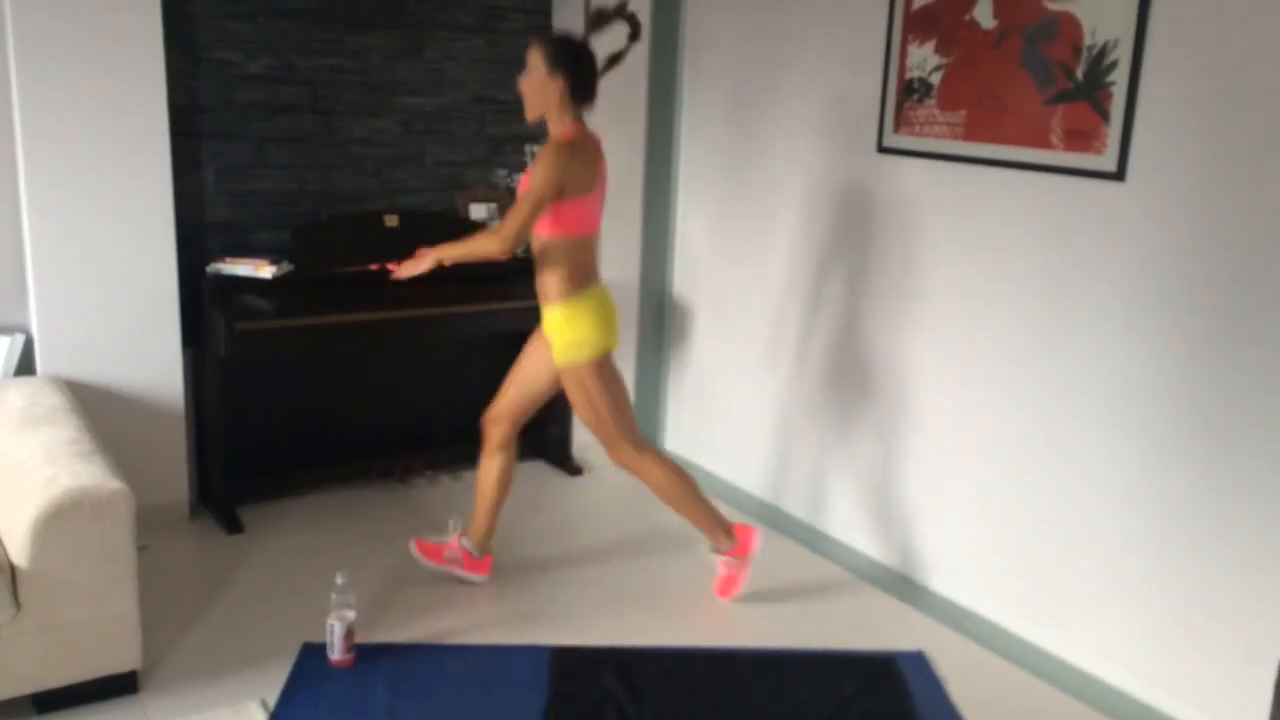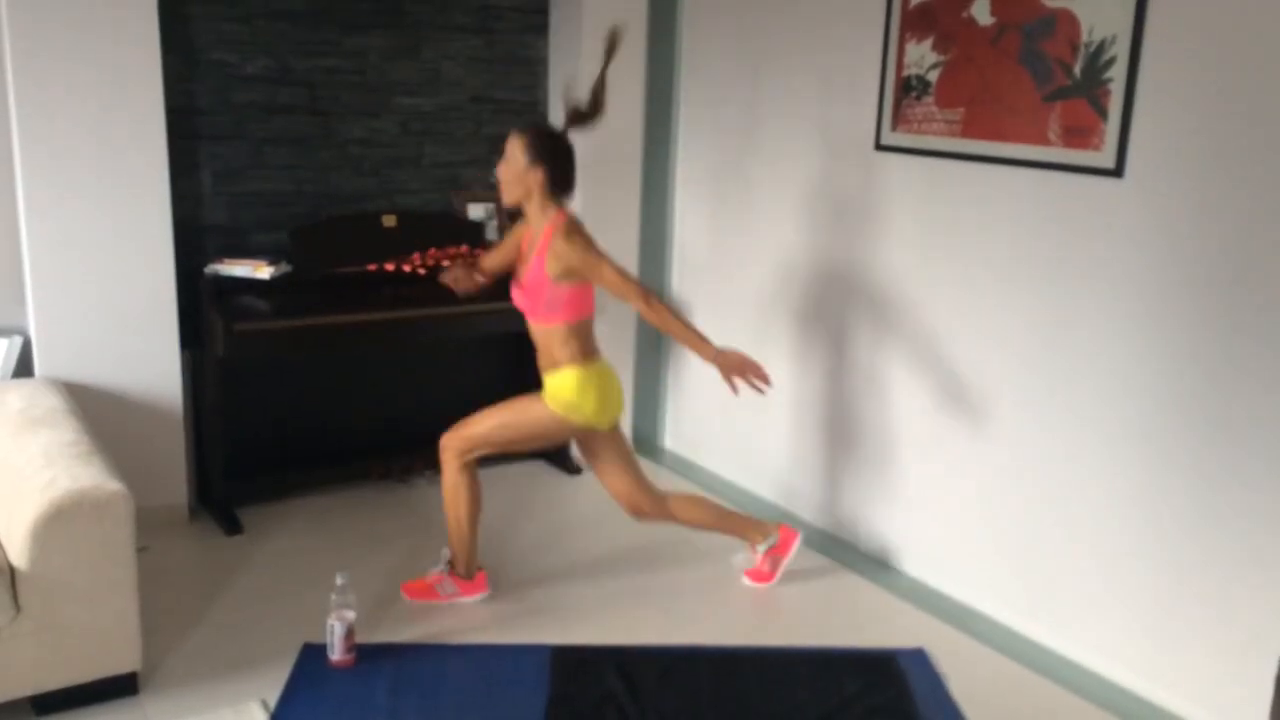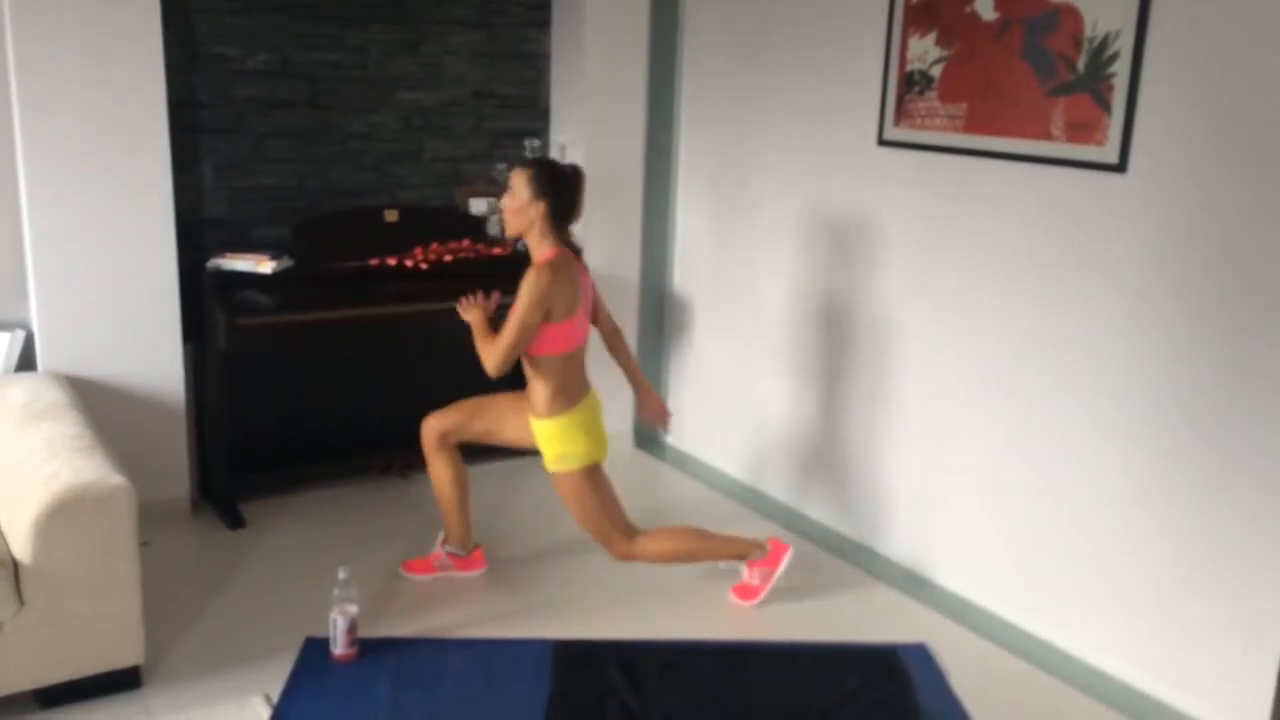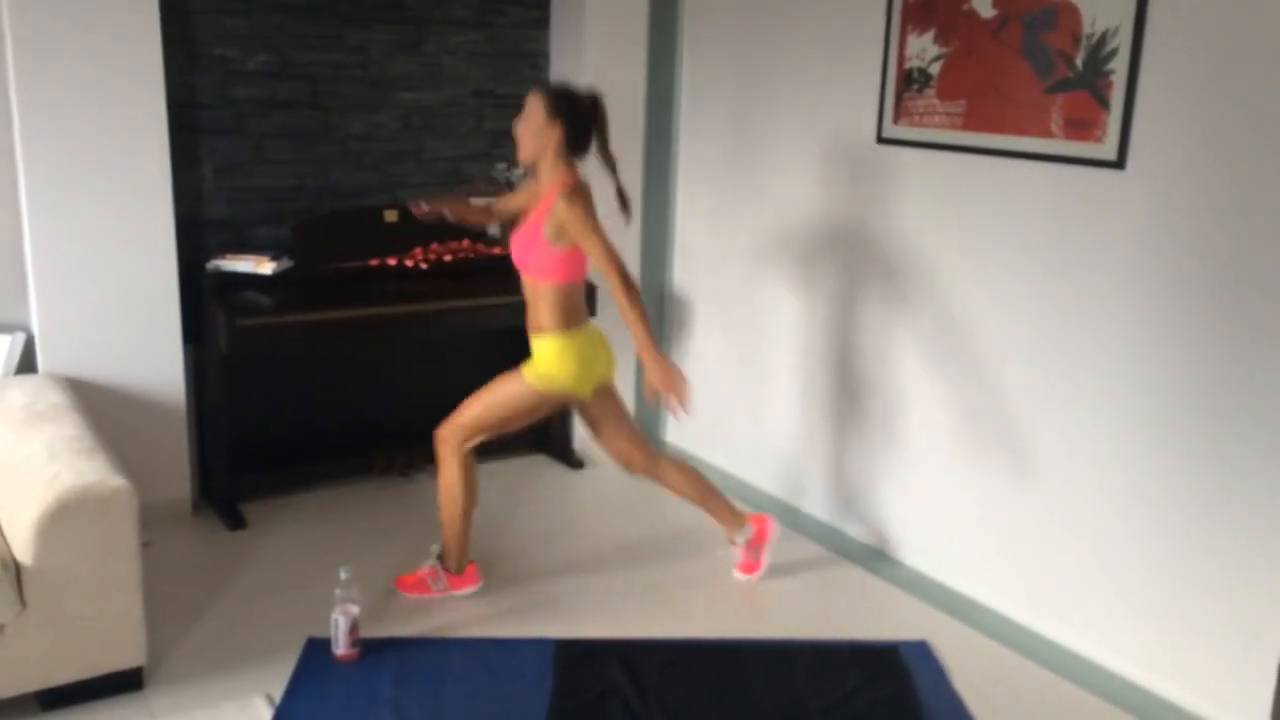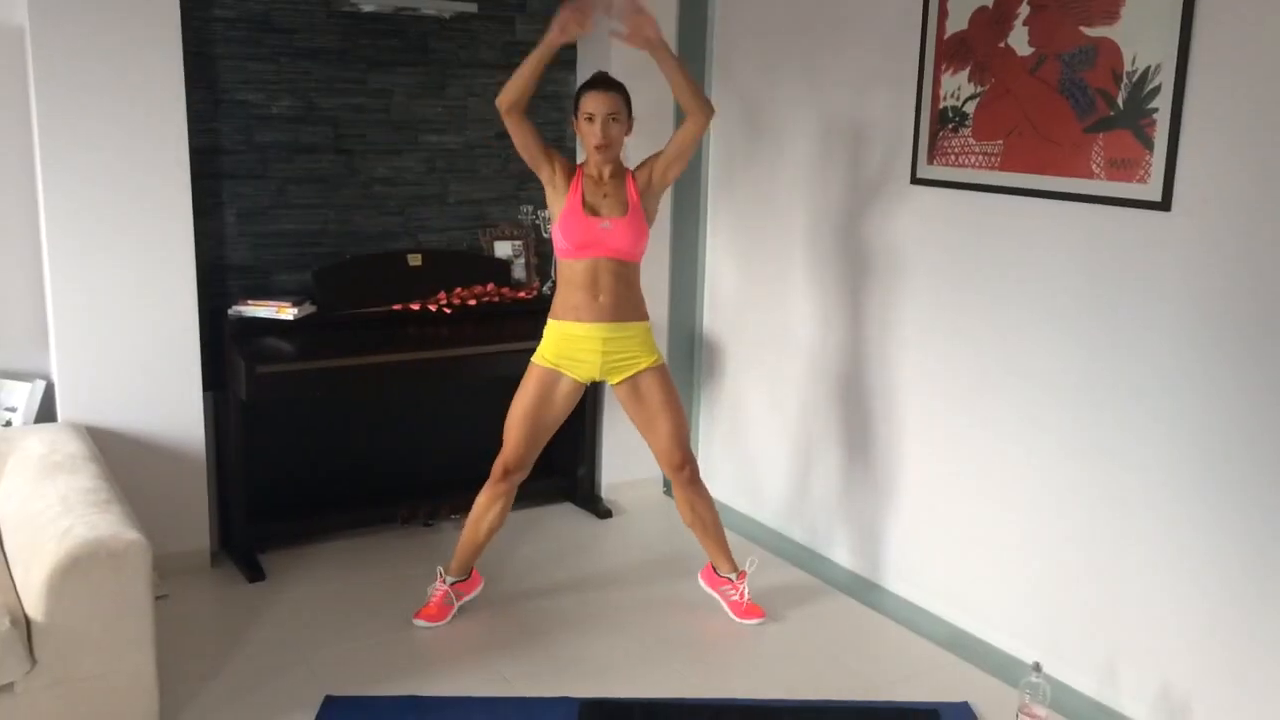
dt=1s
person 1, frame 1
left shoulder: (563, 153)
right shoulder: (582, 146)
left elbow: (504, 241)
left wrist: (433, 256)
left hip: (576, 323)
right hip: (563, 319)
left knee: (625, 449)
right knee: (499, 424)
left ankle: (730, 541)
right ankle: (473, 550)
person 1, frame 2
left shoulder: (563, 238)
right shoulder: (527, 225)
left elbow: (640, 297)
right elbow: (483, 271)
left wrist: (713, 353)
right wrist: (464, 272)
left hip: (577, 391)
right hip: (578, 388)
left knee: (456, 449)
right knee: (644, 505)
left ankle: (463, 574)
right ankle: (769, 540)
person 1, frame 3
left shoulder: (545, 278)
right shoulder: (564, 264)
left elbow: (496, 362)
right elbow: (608, 328)
left wrist: (477, 318)
right wrist: (641, 387)
left hip: (564, 429)
right hip: (548, 410)
left knee: (623, 544)
right knee: (435, 431)
left ankle: (761, 554)
right ankle: (460, 550)
person 1, frame 4
left shoulder: (563, 198)
right shoulder: (543, 188)
left elbow: (617, 276)
right elbow: (492, 212)
left wrist: (652, 357)
right wrist: (450, 209)
left hip: (565, 359)
right hip: (569, 353)
left knee: (451, 438)
right knee: (639, 459)
left ankle: (453, 566)
right ankle: (745, 527)
person 1, frame 5
left shoulder: (647, 182)
right shoulder: (558, 178)
left elbow: (699, 114)
right elbow: (508, 106)
left hip: (633, 346)
right hip: (564, 344)
left knee: (682, 467)
right knee: (508, 468)
left ankle: (726, 573)
right ankle: (457, 578)
